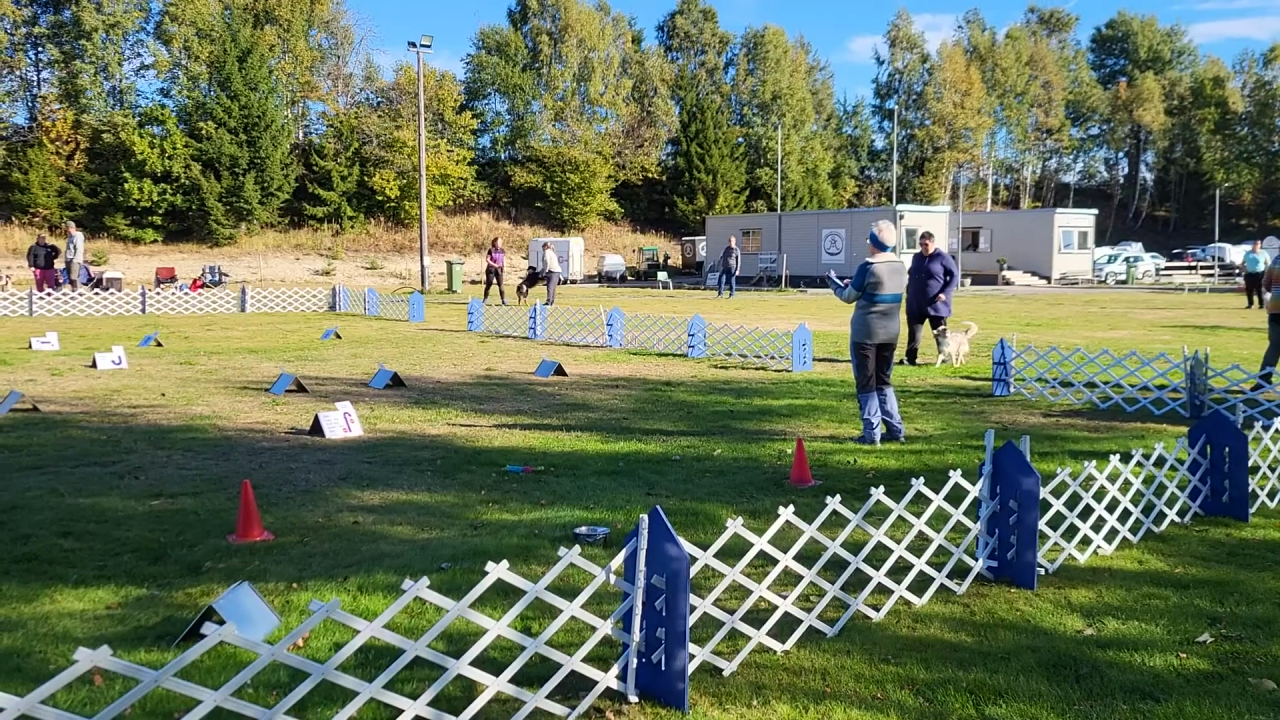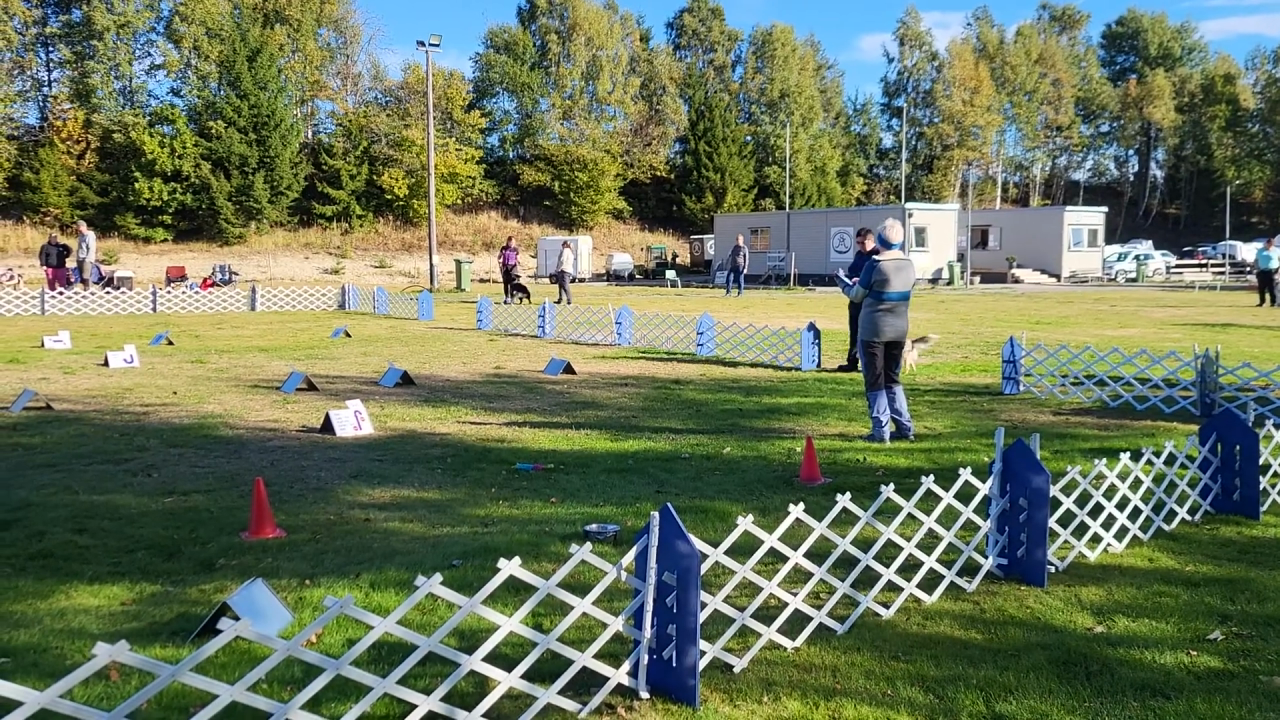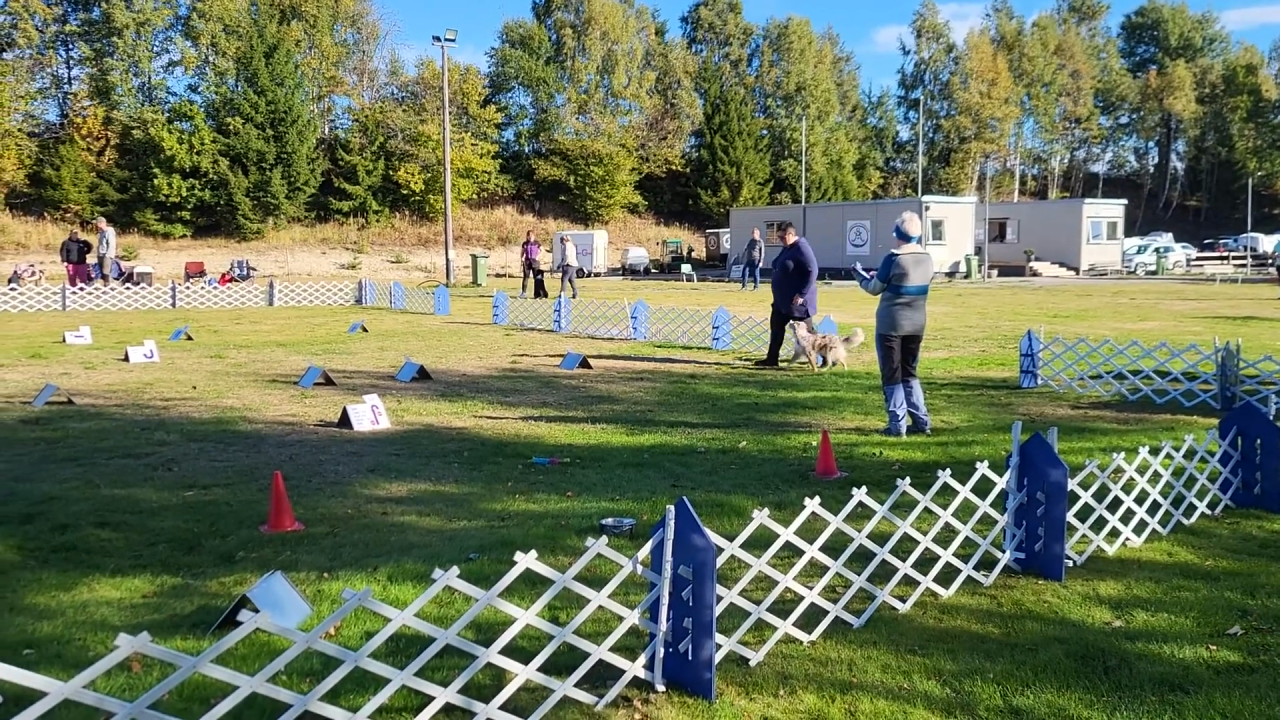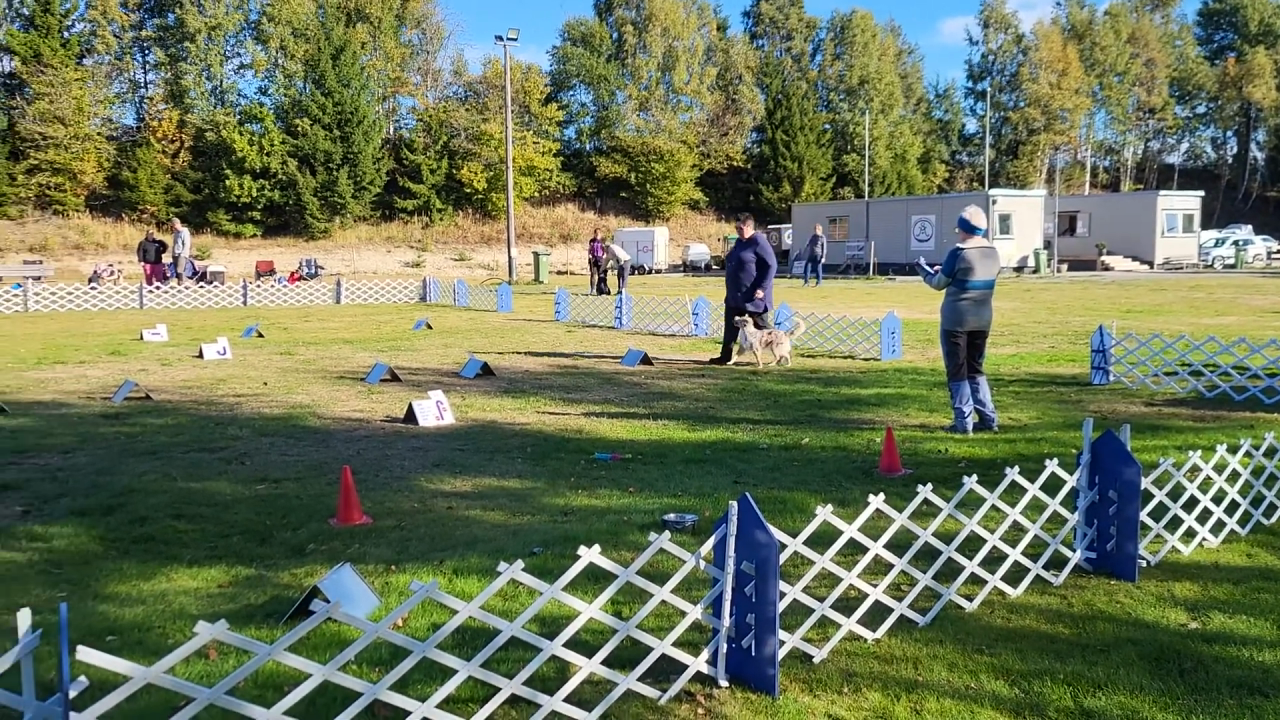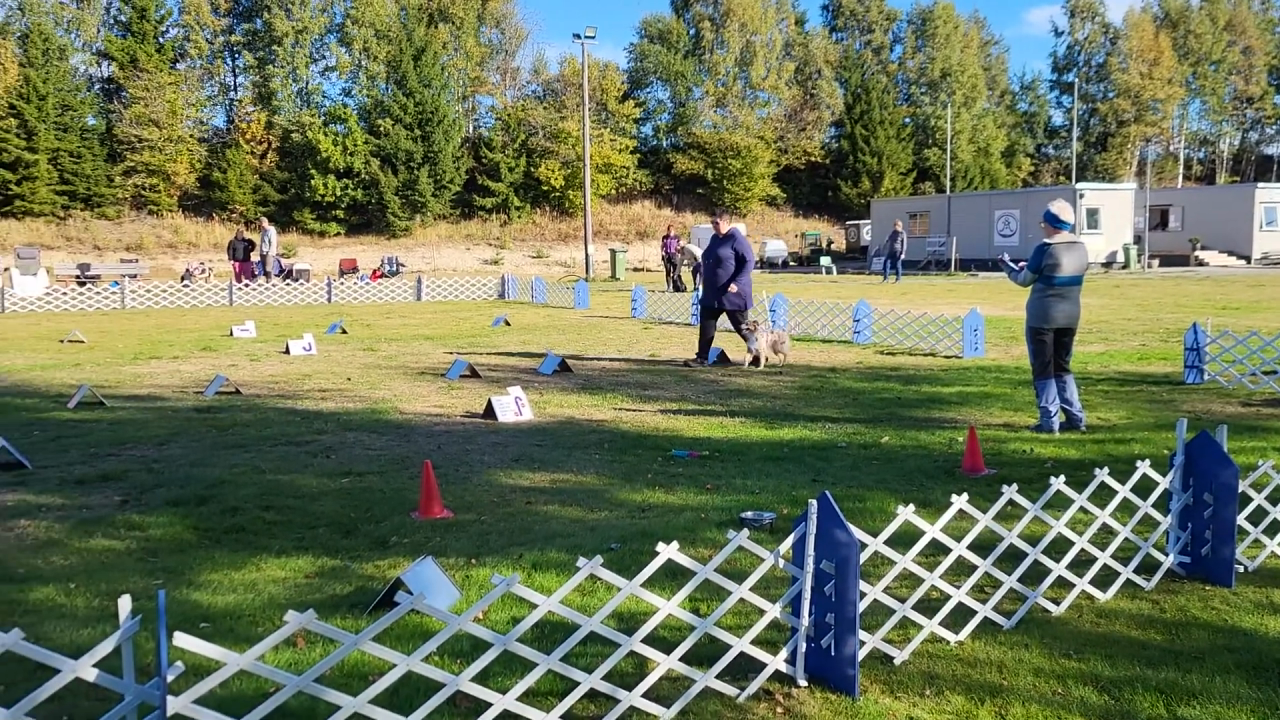
dt=1s
person 1, frame 1
left shoulder: (868, 267)
right shoulder: (900, 267)
left elbow: (849, 297)
left wrist: (834, 283)
right wrist: (853, 285)
left hip: (865, 332)
right hip: (891, 332)
left knee: (866, 384)
right knee: (883, 381)
left ankle: (871, 434)
right ankle: (895, 430)
person 1, frame 2
left shoulder: (875, 265)
right shoulder: (909, 266)
left elbow: (857, 296)
left wrist: (845, 283)
left hip: (874, 330)
right hip: (899, 330)
left knee: (875, 382)
right knee: (892, 379)
left ankle: (880, 432)
right ankle: (905, 428)
person 1, frame 3
left shoulder: (893, 259)
right shoulder: (927, 260)
left elbow: (874, 289)
left wrist: (861, 275)
right wrist: (879, 277)
left hip: (891, 324)
right hip: (916, 324)
left knee: (891, 375)
right knee: (909, 373)
left ankle: (897, 425)
right ankle: (921, 422)
person 1, frame 4
left shoulder: (959, 253)
right shoulder: (993, 254)
left elbow: (939, 284)
left wrist: (924, 270)
right wrist: (944, 271)
left hip: (956, 319)
right hip: (982, 320)
left knee: (957, 372)
right knee: (975, 370)
left ankle: (963, 423)
right ankle: (988, 419)
person 1, frame 5
left shoulder: (1045, 249)
right shoulder: (1081, 249)
left elbow: (1025, 280)
left wrist: (1008, 265)
right wrist: (1029, 267)
left hip: (1042, 317)
right hip: (1070, 317)
left knee: (1043, 370)
right knee: (1062, 368)
left ankle: (1049, 422)
right ankle: (1076, 418)
